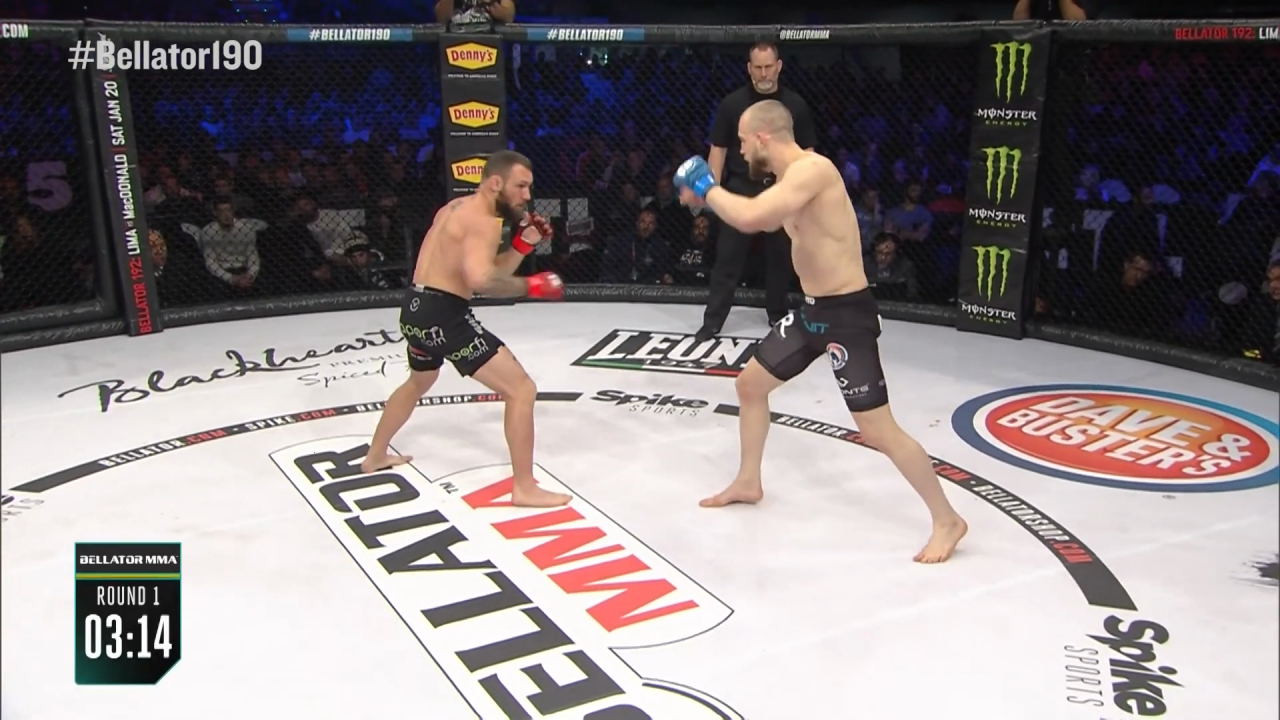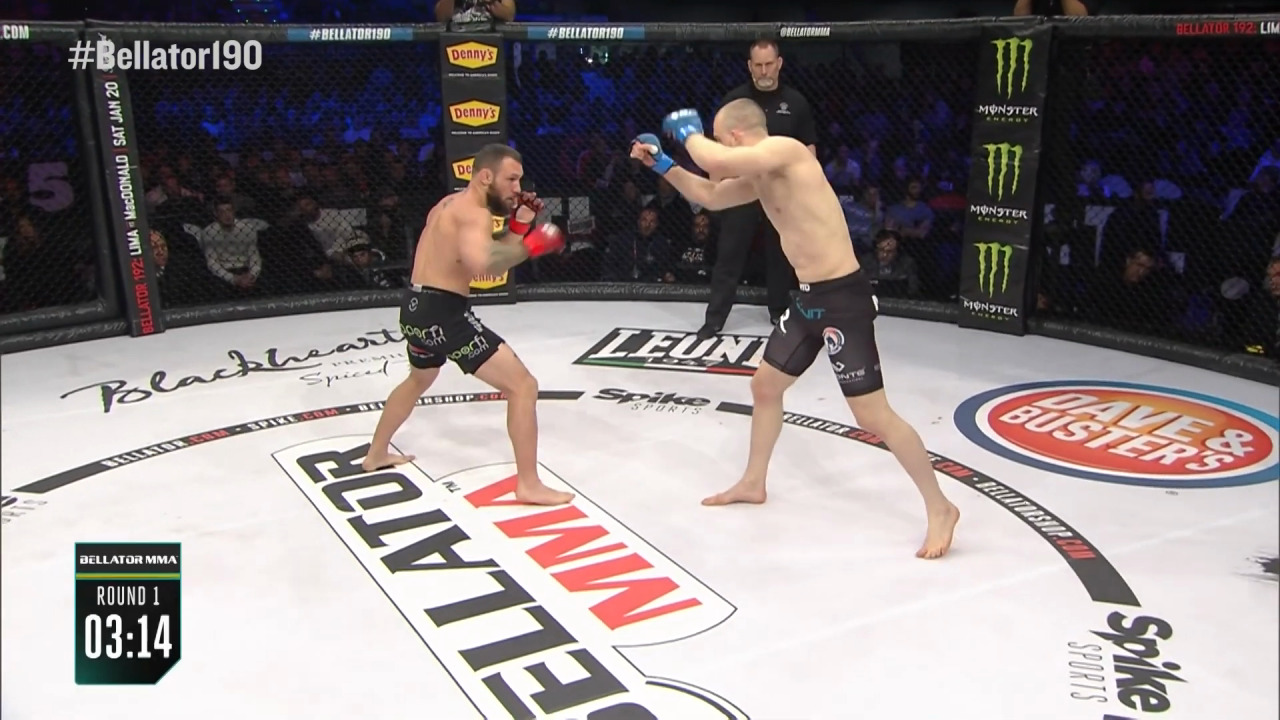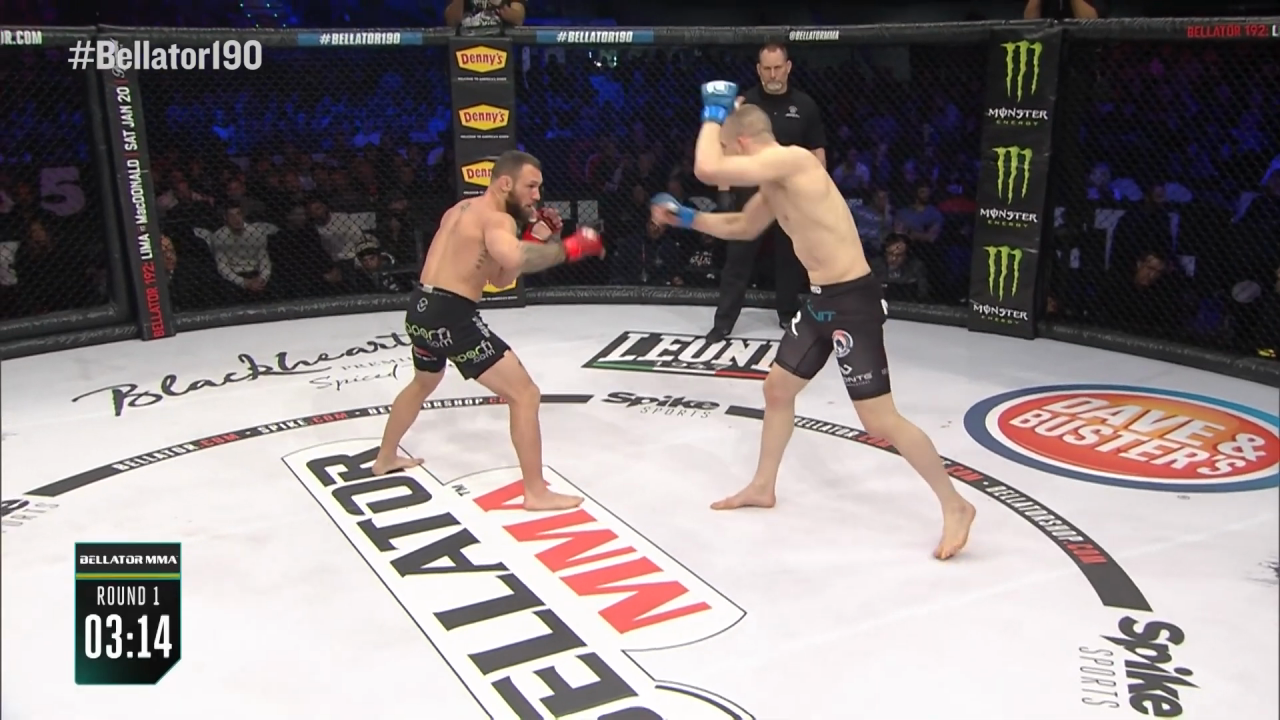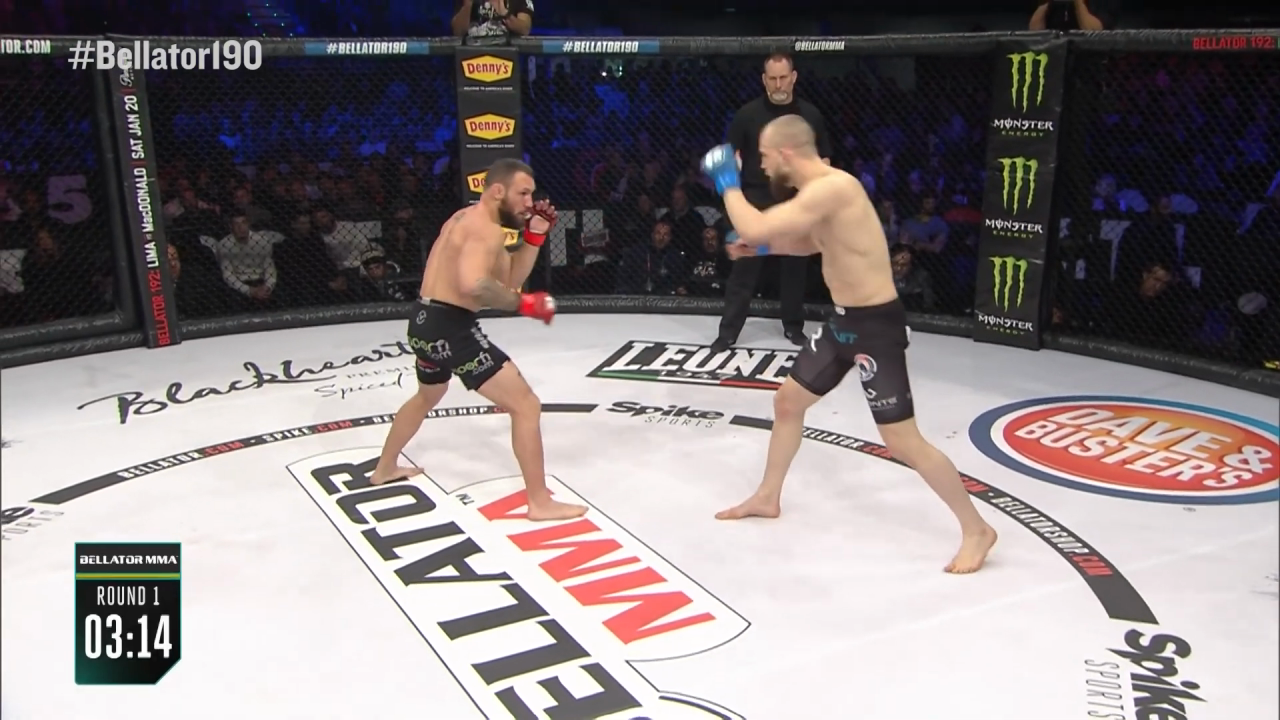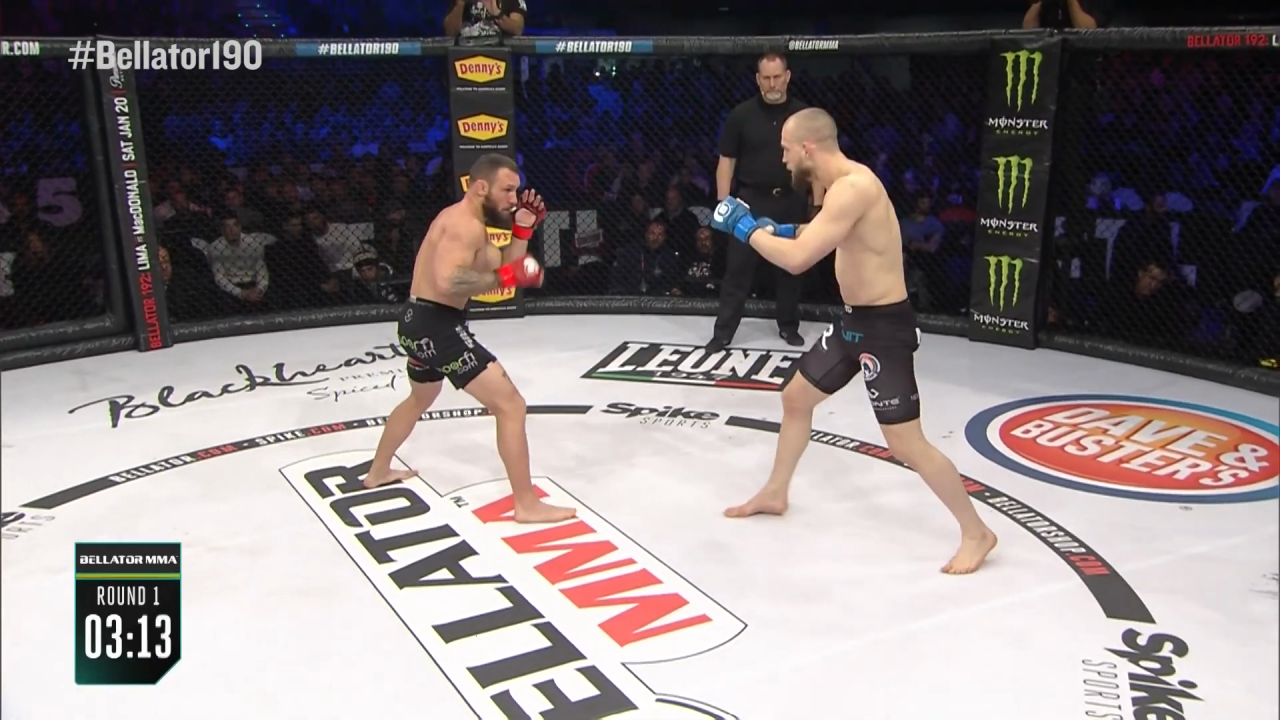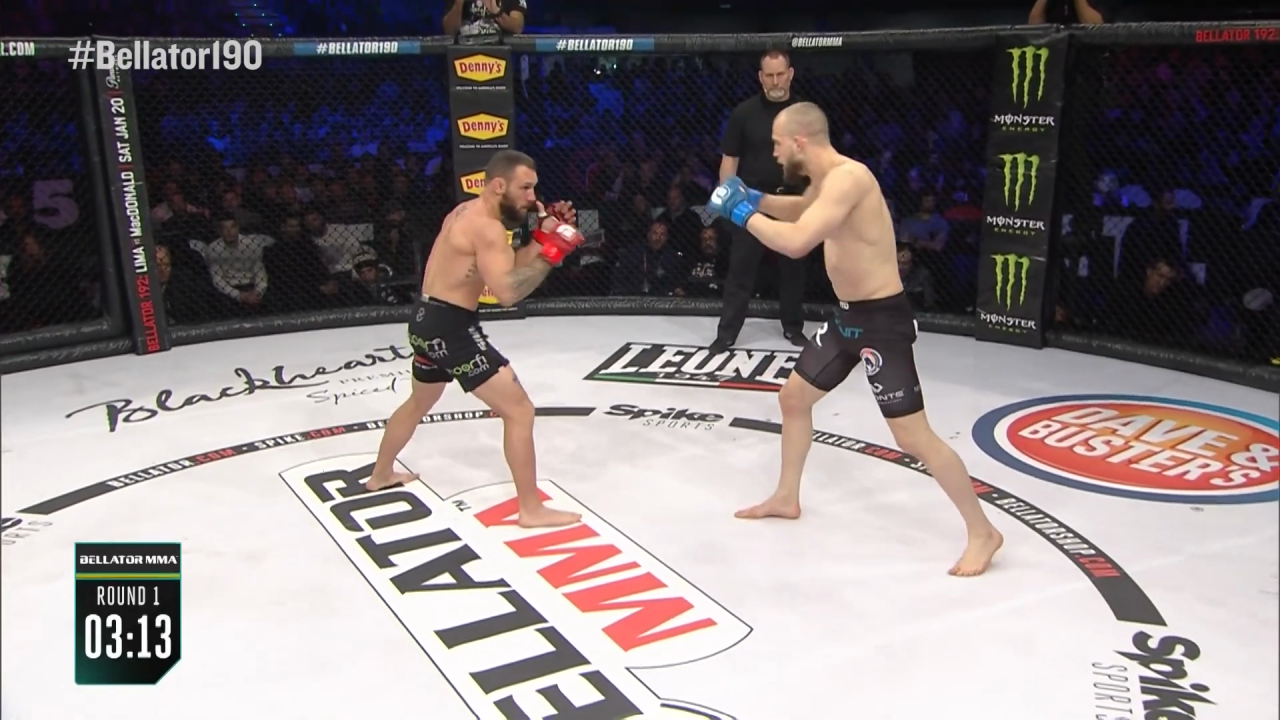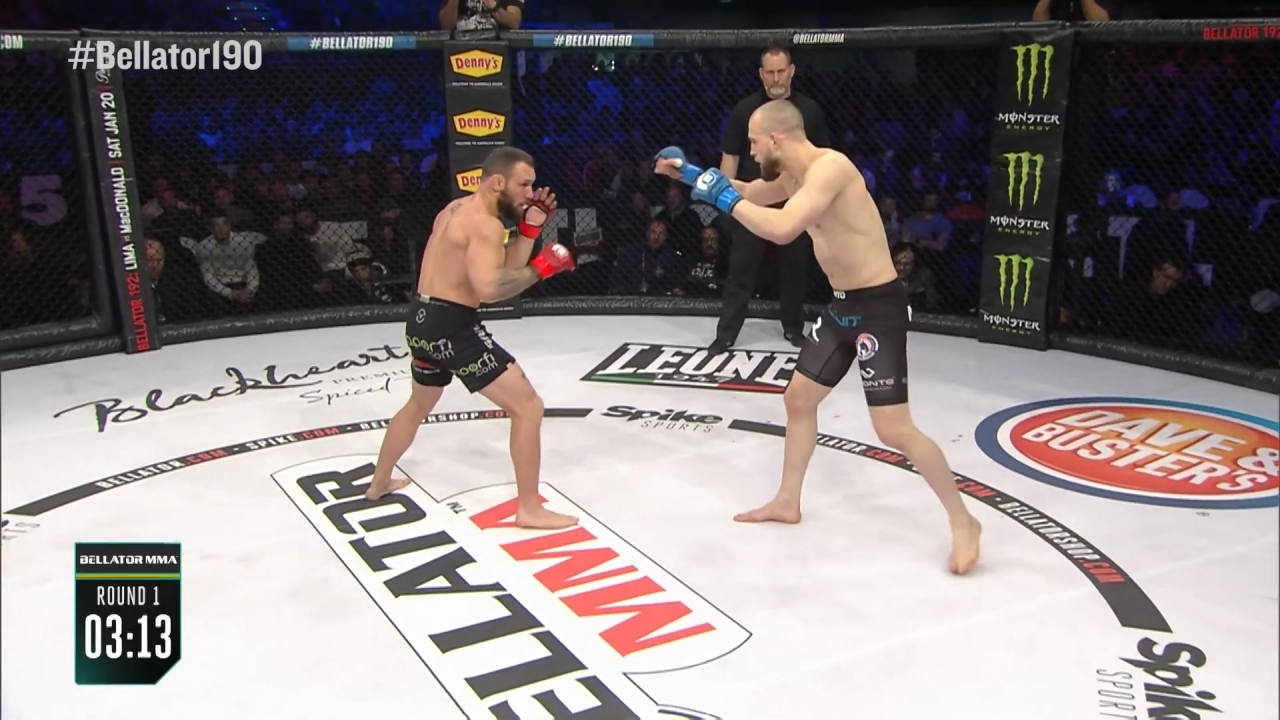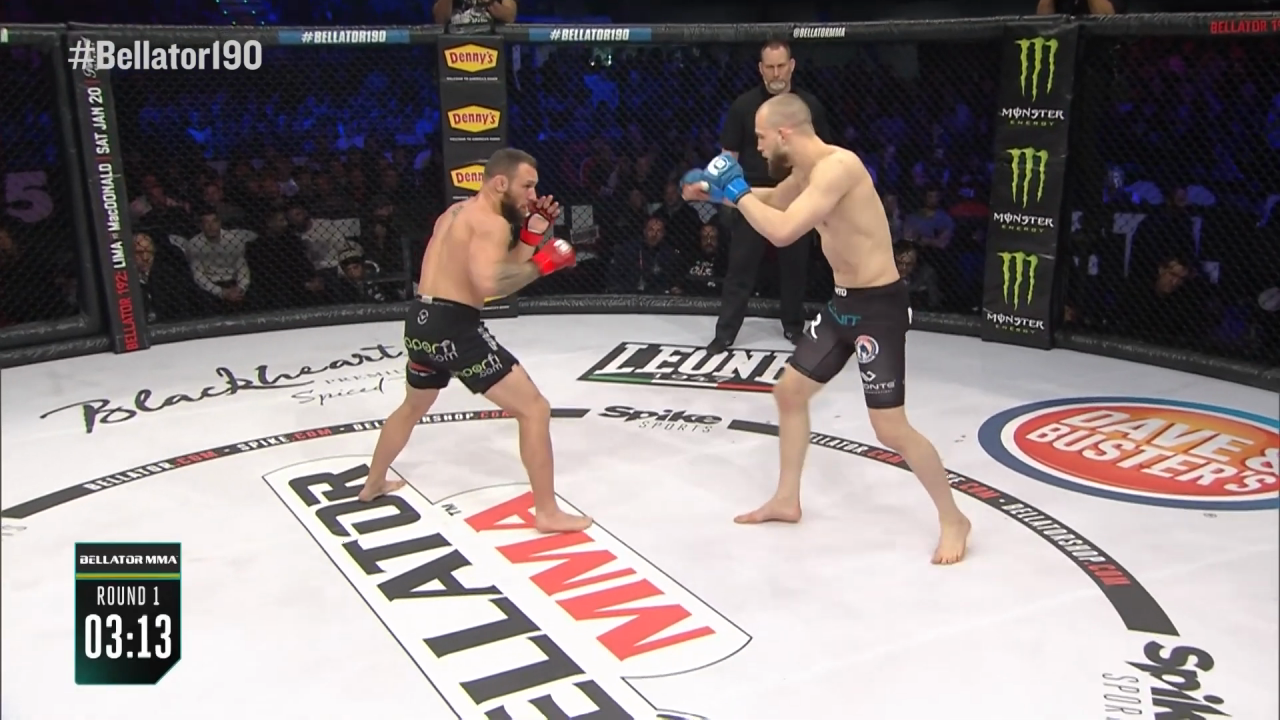
dt=0.2s
person 1, frame 1
left shoulder: (813, 169)
right shoulder: (791, 177)
left elbow: (752, 216)
right elbow: (759, 219)
left wrist: (709, 188)
right wrist: (707, 193)
left hip: (848, 315)
right hip: (813, 310)
left knee: (878, 431)
right knee: (750, 384)
left ankle: (947, 521)
right ankle: (747, 484)
person 1, frame 2
left shoulder: (786, 150)
right shoulder: (763, 174)
left elbow: (712, 161)
right elbow: (712, 195)
left wrist: (687, 129)
right wrist: (662, 162)
left hip: (843, 299)
right hip: (809, 297)
left knee: (874, 416)
right knee: (765, 387)
left ankle: (939, 511)
right ankle: (752, 484)
person 1, frame 3
left shoulder: (790, 161)
right shoulder: (773, 182)
left elbow: (708, 170)
right elbow: (743, 228)
left wrist: (712, 113)
right wrist: (683, 216)
left hip: (853, 302)
right hip: (821, 299)
left knee: (881, 419)
right knee: (778, 389)
left ankle: (955, 507)
right ankle: (761, 488)
person 1, frame 4
left shoulder: (828, 188)
right shoulder: (821, 187)
left elbow: (757, 224)
left wrist: (727, 181)
right wrist: (761, 243)
left hip: (877, 326)
right hip: (844, 320)
left knee: (904, 444)
right knee: (787, 403)
left ankle: (977, 531)
right ankle: (766, 498)
person 1, frame 5
left shoulder: (854, 188)
right shoulder: (840, 183)
left elbow: (798, 260)
left wrist: (747, 229)
right wrist: (786, 230)
left hip: (885, 326)
right hip: (853, 320)
left knee: (907, 445)
right knee: (795, 399)
left ankle: (976, 534)
right ankle: (774, 493)
person 1, frame 6
left shoulder: (848, 177)
right shoulder: (828, 179)
left elbow: (797, 242)
right elbow: (799, 210)
left wrist: (743, 212)
right wrist: (748, 192)
left hip: (884, 319)
right hip: (848, 314)
left knee: (913, 436)
right knee: (793, 397)
left ankle: (981, 533)
right ankle: (786, 498)
person 1, frame 7
left shoulder: (829, 167)
right shoulder: (795, 175)
left elbow: (781, 230)
right elbow: (753, 195)
left wrist: (724, 199)
right wrist: (690, 171)
left hip: (879, 308)
right hip: (842, 305)
left knee: (894, 429)
right knee: (799, 401)
left ankle: (962, 523)
right ankle: (787, 503)
person 1, frame 8
left shoulder: (838, 167)
right shoulder: (808, 170)
left elbow: (782, 232)
right elbow: (774, 198)
left wrist: (735, 190)
right wrist: (721, 192)
left hip: (879, 307)
right hip: (842, 302)
left knee: (891, 430)
right knee: (791, 395)
left ankle: (953, 521)
right ankle: (786, 501)
person 2, frame 1
left shoulder: (459, 208)
right shoulder: (482, 220)
left elbow: (493, 274)
right elbow: (480, 281)
left wrist: (525, 242)
right wrist: (531, 285)
left hip: (417, 309)
right hip: (445, 316)
left knee: (418, 383)
right knee: (521, 391)
left ankle: (376, 456)
right ankle: (525, 488)
person 2, frame 2
left shoulder: (451, 204)
right shoulder: (472, 213)
left elbow: (493, 265)
right elbow: (482, 262)
left wrist: (519, 224)
right wrist: (532, 243)
left hip: (417, 307)
right hip: (444, 313)
left knee: (419, 381)
right knee: (523, 387)
left ankle: (377, 454)
right ankle: (529, 486)
person 2, frame 3
left shoulder: (463, 210)
right shoulder: (495, 218)
left elbow: (500, 275)
right elbow: (515, 259)
left wrist: (536, 235)
right wrist: (571, 248)
left hip: (423, 309)
right hip: (453, 317)
left knee: (421, 384)
right knee: (524, 395)
left ankle: (386, 457)
right ankle: (536, 492)
person 2, frame 4
left shoulder: (467, 220)
right shoulder: (484, 229)
left elbow: (511, 277)
right elbow: (471, 286)
left wrist: (534, 236)
right wrist: (525, 303)
left hip: (426, 322)
right hip: (452, 327)
left knee: (426, 398)
right knee: (525, 406)
left ankle: (385, 468)
right ankle: (540, 502)
person 2, frame 5
left shoulder: (458, 218)
right shoulder: (466, 226)
left elbow: (500, 270)
right elbow: (447, 282)
left wrist: (522, 229)
right wrist: (505, 276)
left hip: (418, 321)
right hip: (439, 326)
left knee: (420, 399)
right knee: (511, 407)
left ankle: (379, 471)
right ankle: (527, 505)
person 2, frame 6
left shoulder: (466, 213)
right shoulder: (486, 228)
left elbow: (511, 272)
right elbow: (507, 293)
left wrist: (545, 233)
right wrist: (552, 254)
left hip: (427, 320)
right hip: (451, 327)
left knee: (419, 402)
right knee: (519, 411)
left ankle: (380, 474)
right ankle: (531, 510)
person 2, frame 7
left shoulder: (458, 210)
right shoulder: (485, 223)
left elbow: (504, 271)
right elbow: (488, 289)
left wrist: (530, 226)
right wrist: (542, 267)
left hip: (423, 320)
right hip: (453, 327)
left knee: (418, 406)
right knee: (527, 408)
left ankle: (380, 482)
right ankle: (529, 508)
person 2, frame 8
left shoulder: (456, 212)
right shoulder: (489, 223)
left elbow: (498, 278)
right elbow: (490, 282)
left wrist: (532, 233)
right wrist: (542, 262)
left hip: (420, 322)
right hip: (454, 328)
left knee: (414, 407)
right knee: (534, 411)
left ankle: (374, 482)
right ankle: (546, 511)
person 3, frame 1
left shoulder: (796, 105)
right shoulder: (733, 103)
left elbow: (806, 151)
right elbow: (718, 149)
right hip: (741, 189)
left knee: (781, 257)
right knee: (728, 257)
left ankle: (778, 315)
right ankle: (713, 320)
person 3, frame 2
left shoulder: (796, 102)
right shoulder: (734, 100)
left elbow: (807, 147)
left knee: (781, 254)
right knee: (729, 255)
left ankle: (779, 312)
right ankle: (715, 318)
person 3, frame 3
left shoulder: (805, 105)
right shoulder: (742, 104)
left elbow: (816, 151)
right hip: (751, 189)
left knee: (790, 257)
right knee: (738, 258)
left ankle: (788, 316)
right ankle: (723, 322)
person 3, frame 4
left shoulder: (810, 115)
right shoulder: (748, 114)
left elbow: (822, 162)
right elbow: (734, 159)
right hip: (757, 199)
left knee: (795, 267)
right knee: (744, 267)
left ankle: (793, 326)
right ankle: (728, 331)
person 3, frame 5
right shoulder: (742, 114)
right elbow: (727, 159)
left wrist: (817, 202)
right wrist: (723, 201)
left hip: (791, 201)
right hip: (751, 199)
right knee: (738, 268)
left ankle: (788, 327)
right ankle: (723, 332)
person 3, frame 6
right shoulder: (744, 112)
right elbow: (730, 159)
left knee: (793, 267)
right knee: (741, 268)
left ankle: (792, 326)
right ankle: (726, 332)
person 3, frame 7
left shoulder: (809, 110)
right shoulder: (745, 109)
right elbow: (730, 157)
left knee: (795, 267)
right knee: (741, 267)
left ankle: (793, 327)
right ankle: (726, 333)
person 3, frame 8
left shoulder: (809, 105)
right shoulder: (744, 104)
right elbow: (729, 152)
left knee: (795, 265)
right knee: (741, 265)
left ankle: (793, 326)
right ankle: (725, 331)
